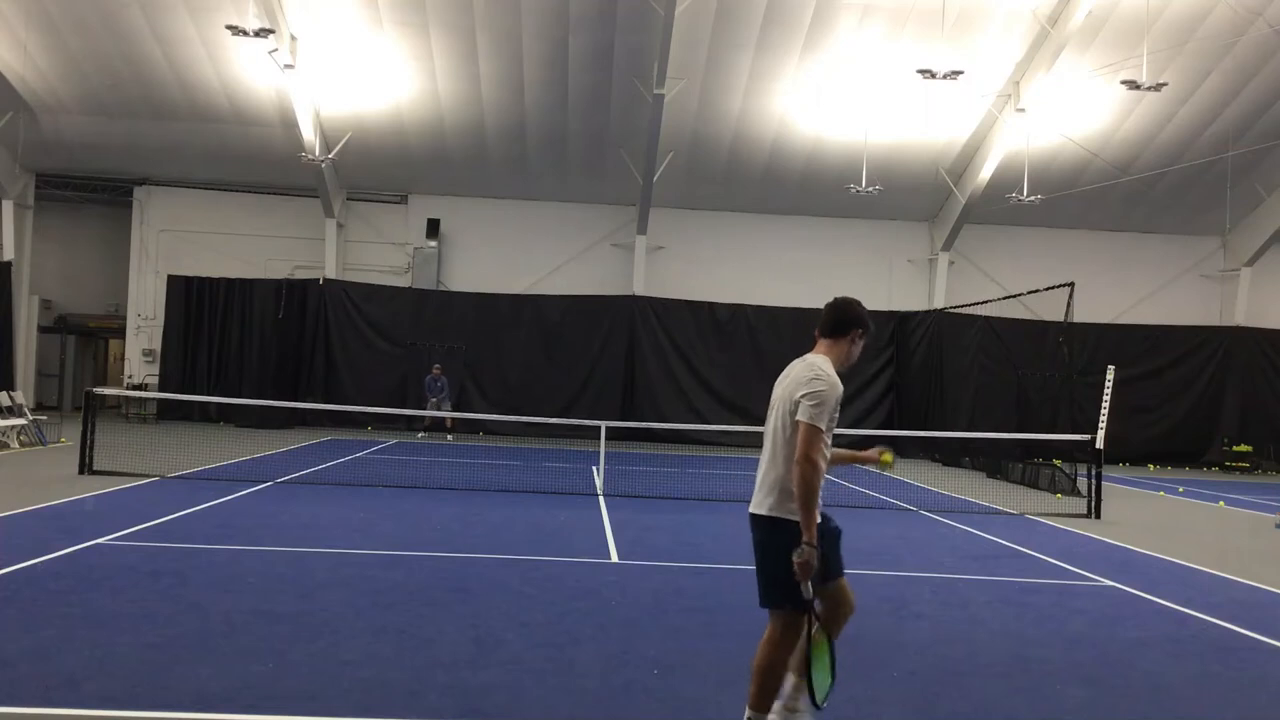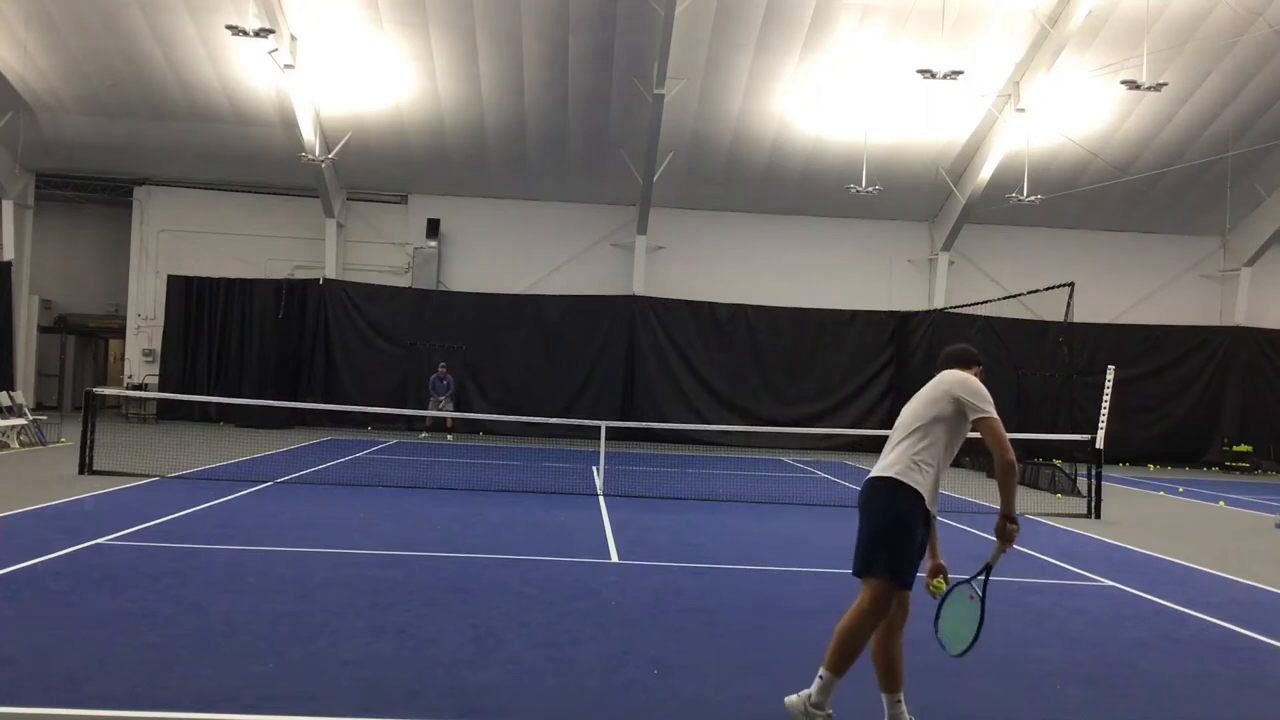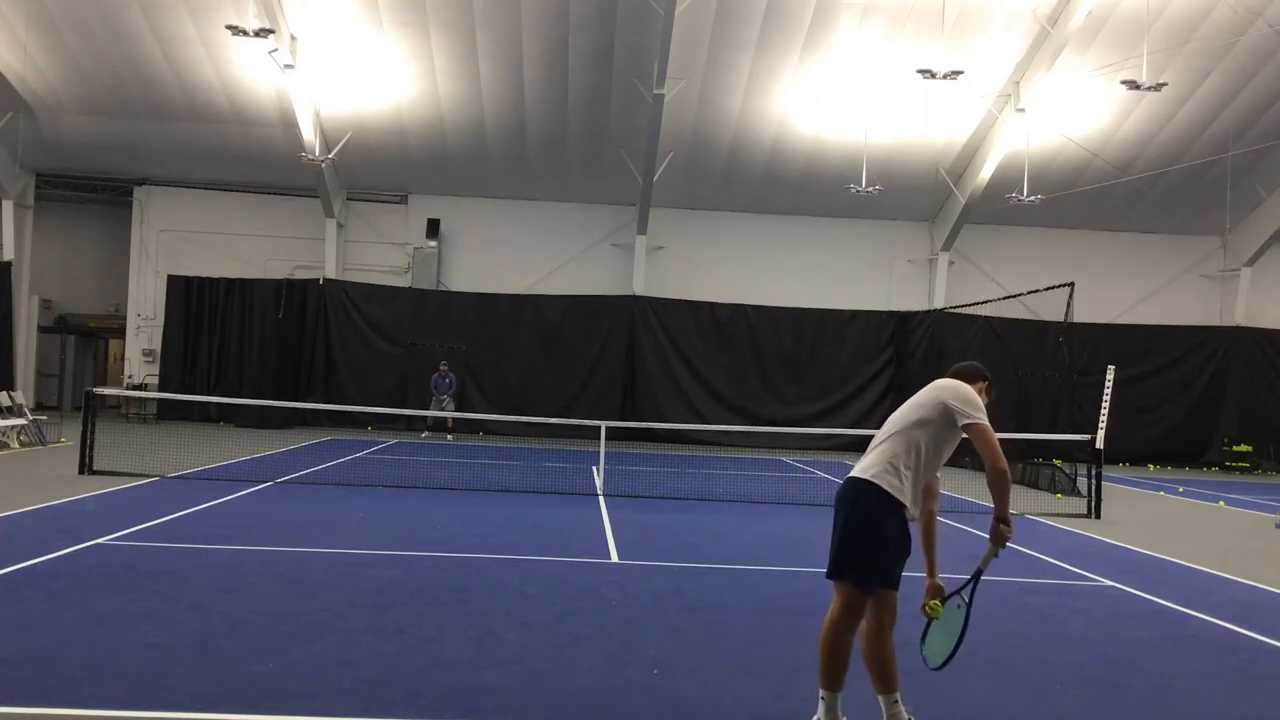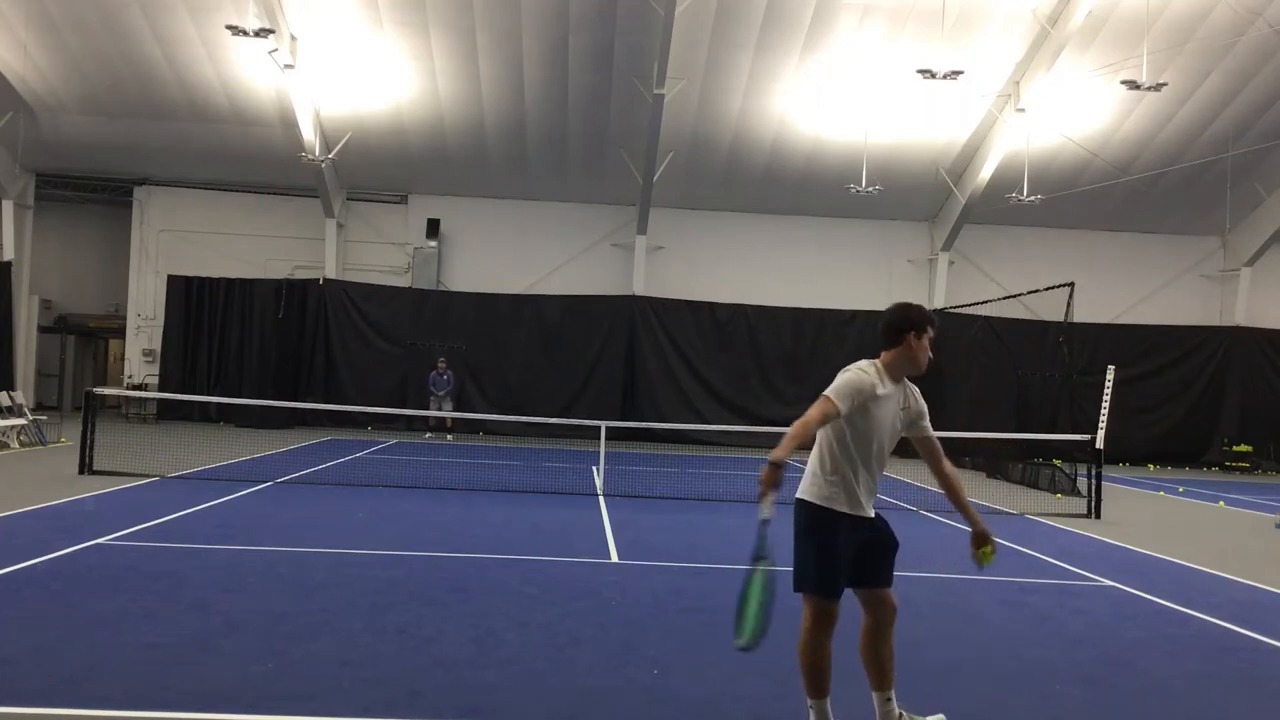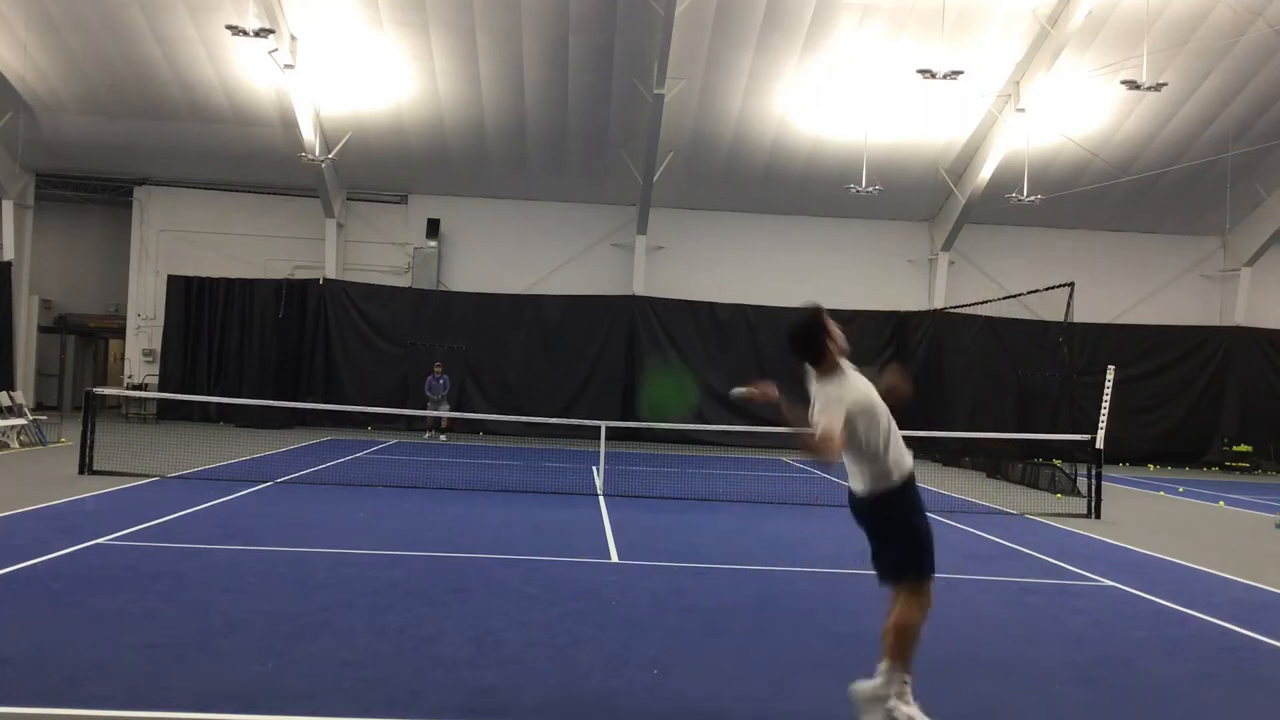
dt=1s
person 1, frame 1
left shoulder: (799, 369)
right shoulder: (824, 380)
right elbow: (805, 461)
left wrist: (859, 457)
right wrist: (809, 540)
left hip: (787, 514)
right hip: (785, 519)
left knee: (840, 604)
right knee: (787, 627)
person 1, frame 2
left shoulder: (932, 394)
right shoulder: (966, 384)
right elbow: (1005, 458)
left wrist: (933, 556)
right wrist: (1007, 516)
left hip: (894, 495)
right hip: (895, 495)
left knee: (895, 612)
right knee: (875, 602)
person 1, frame 3
left shoulder: (939, 414)
right shoulder: (960, 391)
left elbow: (928, 508)
right elbow: (998, 466)
left wrist: (932, 576)
right wrist: (1000, 518)
left hip: (887, 506)
right hip: (871, 497)
left knee: (882, 615)
right knee: (849, 608)
person 1, frame 4
left shoulder: (911, 398)
right shoulder: (859, 379)
left elbow: (939, 463)
right elbow: (813, 417)
left wrist: (973, 521)
right wrist: (779, 457)
left hip: (863, 514)
right hip: (821, 510)
left knee: (883, 610)
right knee: (821, 618)
person 1, frame 5
left shoulder: (833, 372)
right shoulder: (833, 395)
right elbow: (825, 445)
left wrist: (881, 388)
left hip: (878, 491)
right hip: (890, 495)
left knee: (909, 593)
right knee: (914, 594)
